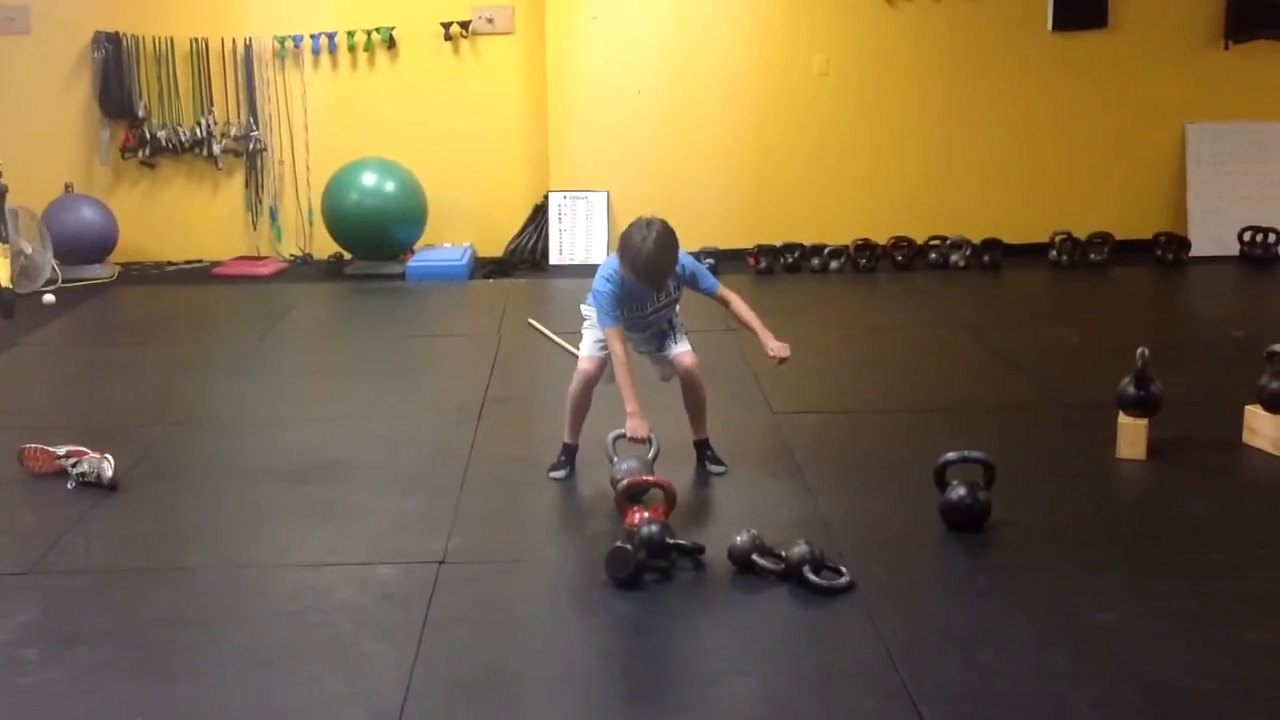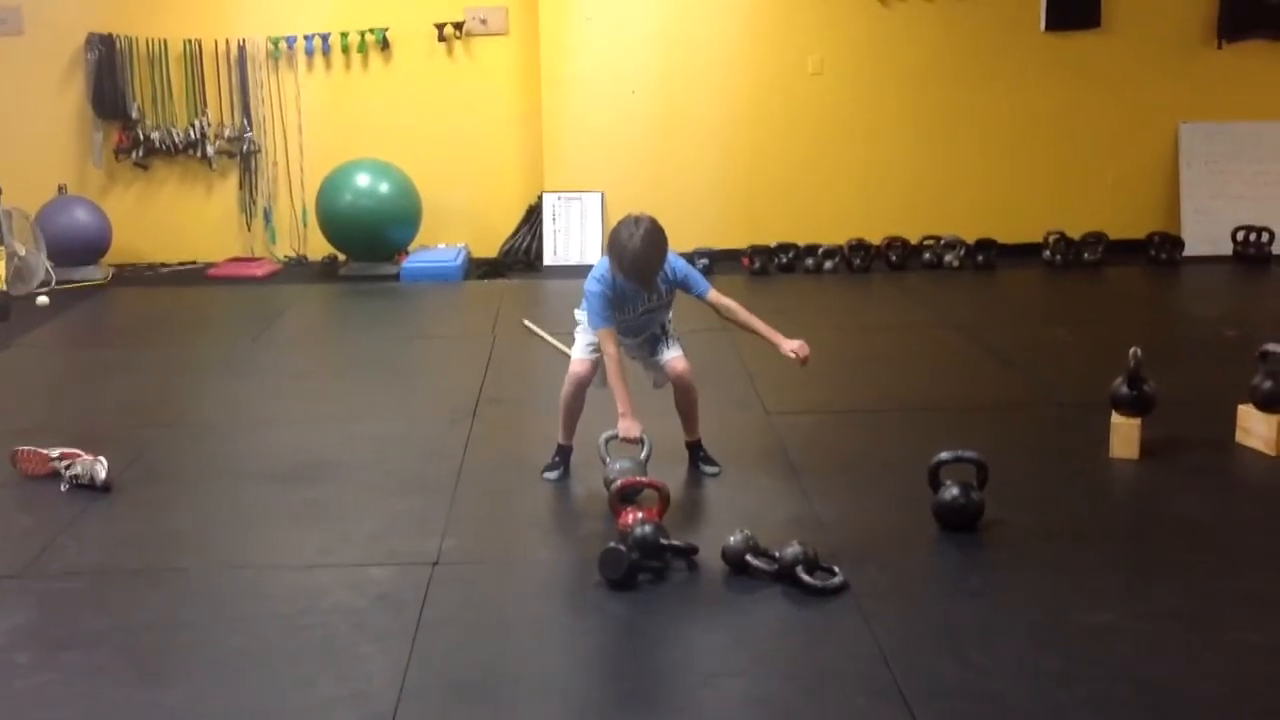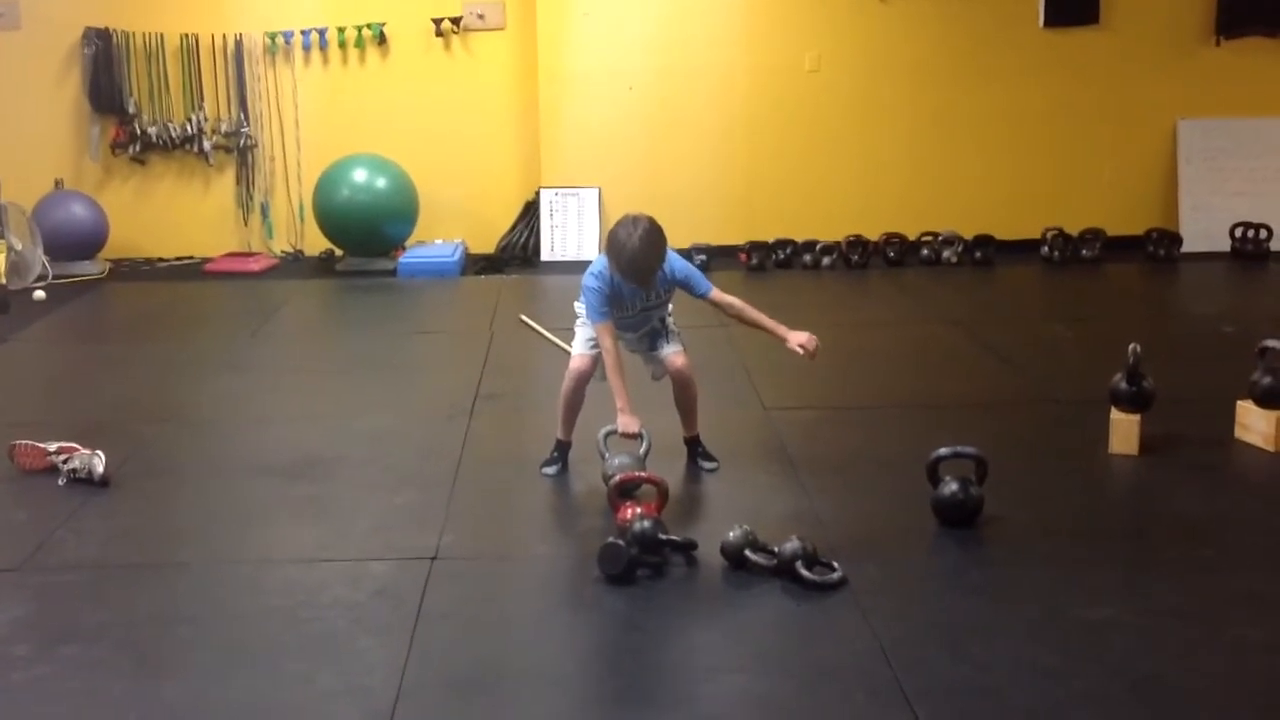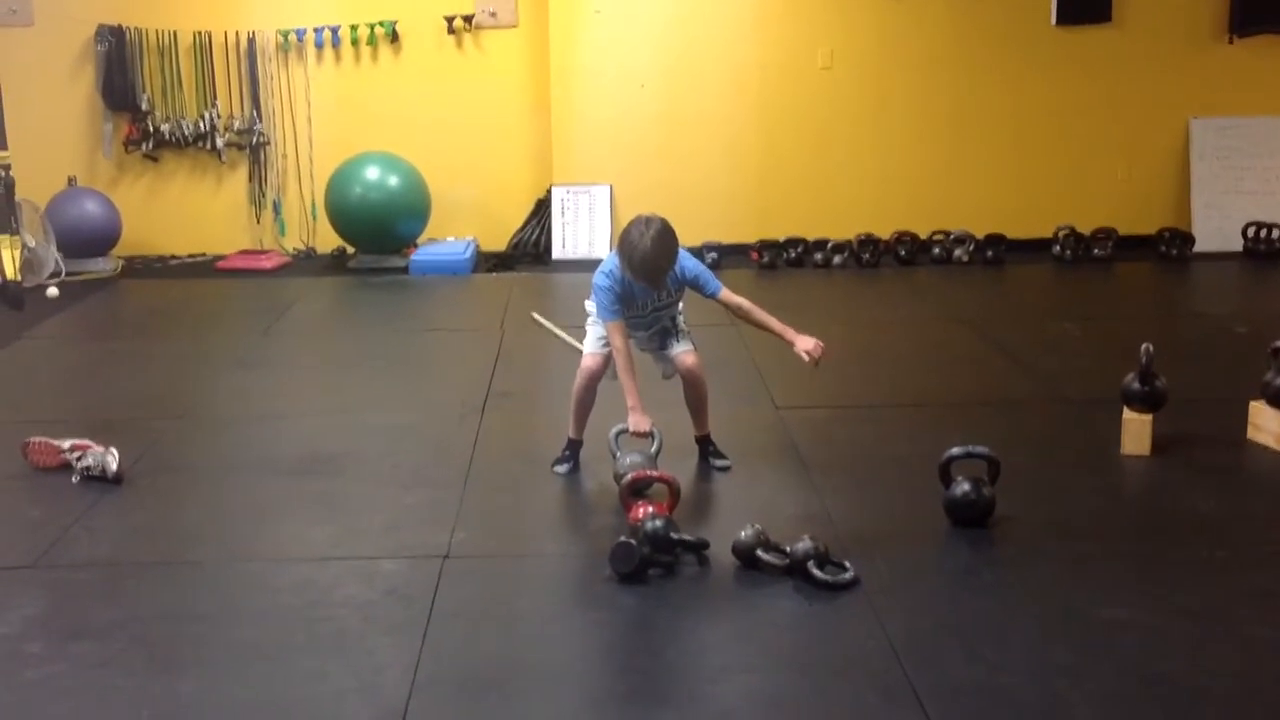
dt=0.5s
person 1, frame 1
left shoulder: (682, 264)
right shoulder: (608, 279)
left elbow: (727, 297)
right elbow: (617, 349)
left wrist: (766, 338)
right wrist: (633, 413)
left hip: (658, 323)
right hip: (607, 321)
left knee: (689, 367)
right knee: (587, 371)
left ankle: (703, 446)
right ankle: (568, 450)
person 1, frame 2
left shoulder: (672, 267)
right shoulder: (599, 282)
left elbow: (722, 304)
right elbow: (610, 350)
left wrist: (780, 341)
right wrist: (626, 415)
left hip: (652, 328)
right hip: (600, 327)
left knee: (681, 373)
right knee: (578, 374)
left ankle: (695, 448)
right ankle: (562, 451)
person 1, frame 3
left shoulder: (672, 265)
right shoulder: (596, 279)
left elbow: (725, 302)
right elbow: (609, 346)
left wrist: (786, 334)
right wrist: (624, 410)
left hip: (651, 322)
right hip: (600, 322)
left knee: (681, 368)
right knee: (579, 370)
left ankle: (693, 443)
right ankle: (561, 447)
person 1, frame 4
left shoulder: (684, 264)
right shoulder: (607, 277)
left elbow: (736, 303)
right elbow: (619, 344)
left wrist: (794, 337)
right wrist: (635, 409)
left hip: (662, 320)
right hip: (611, 319)
left knee: (691, 366)
right knee: (591, 368)
left ankle: (705, 442)
right ankle: (573, 445)
